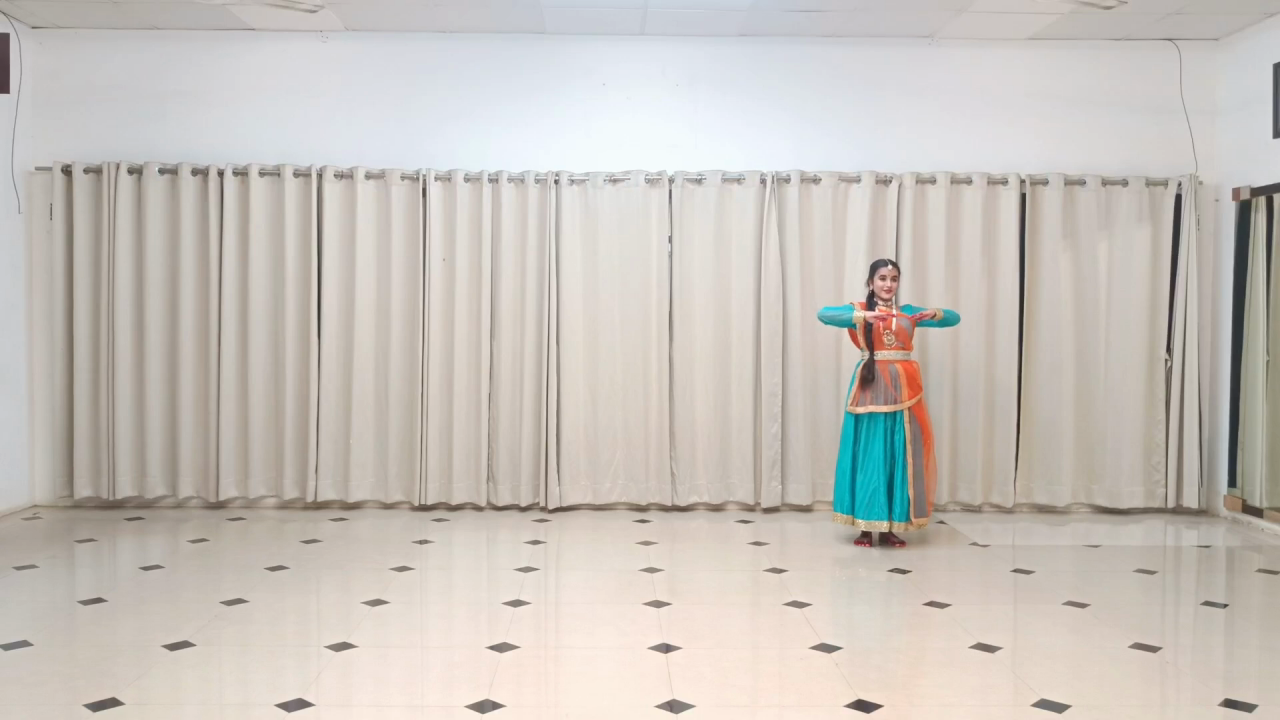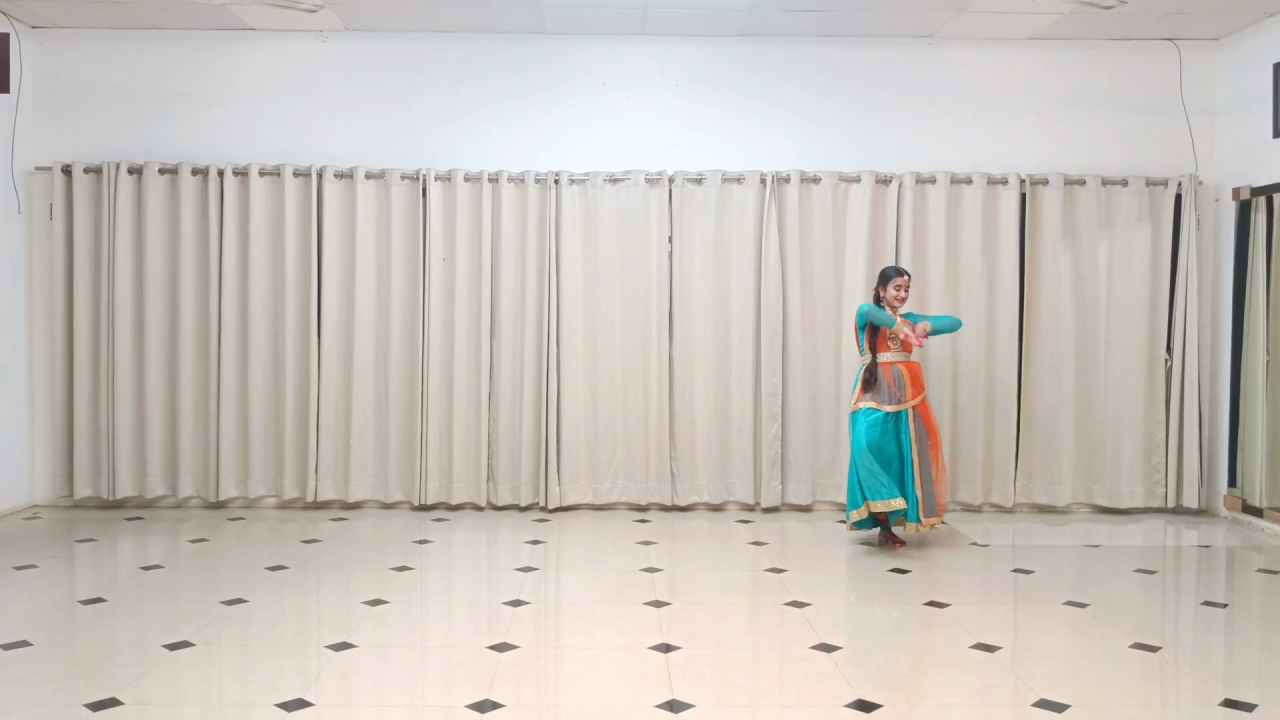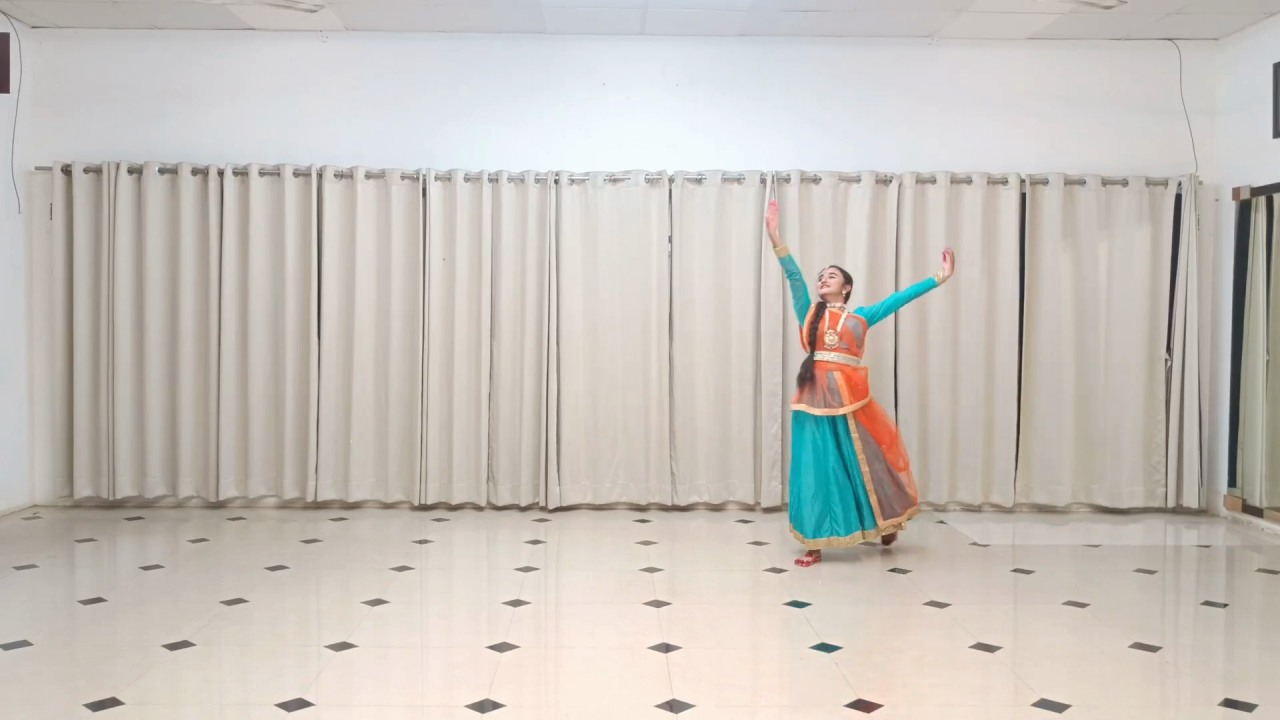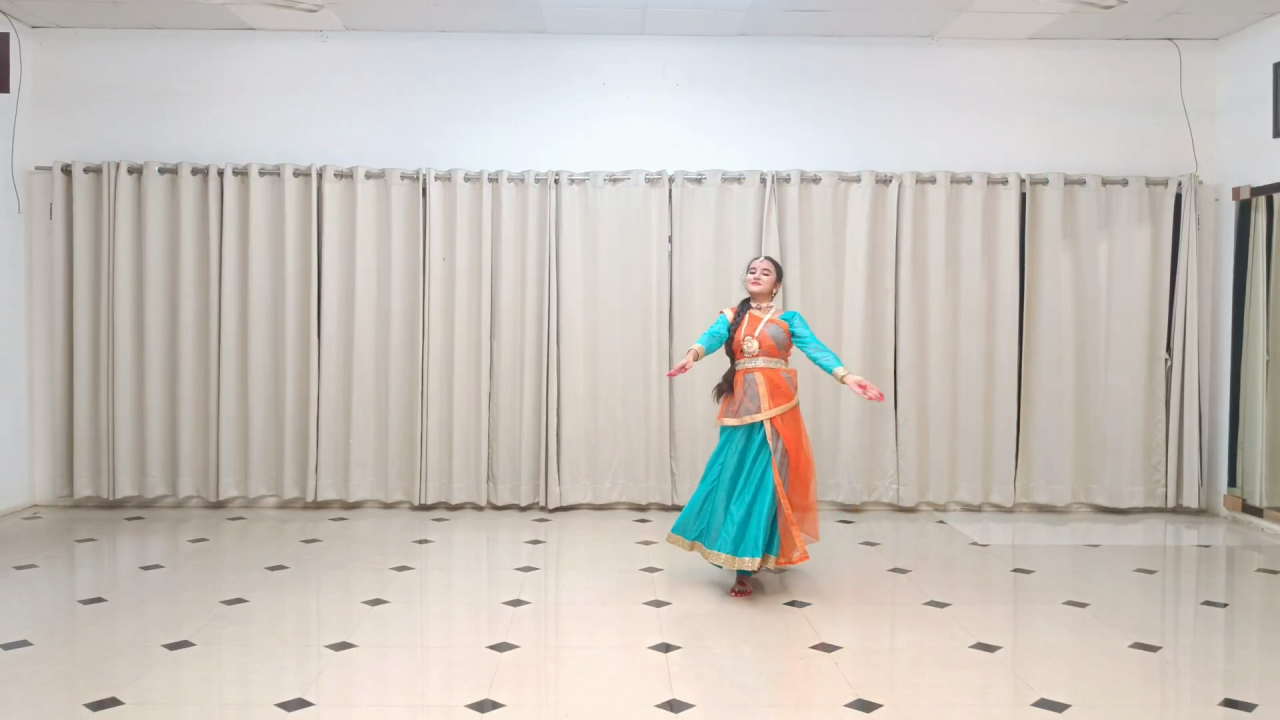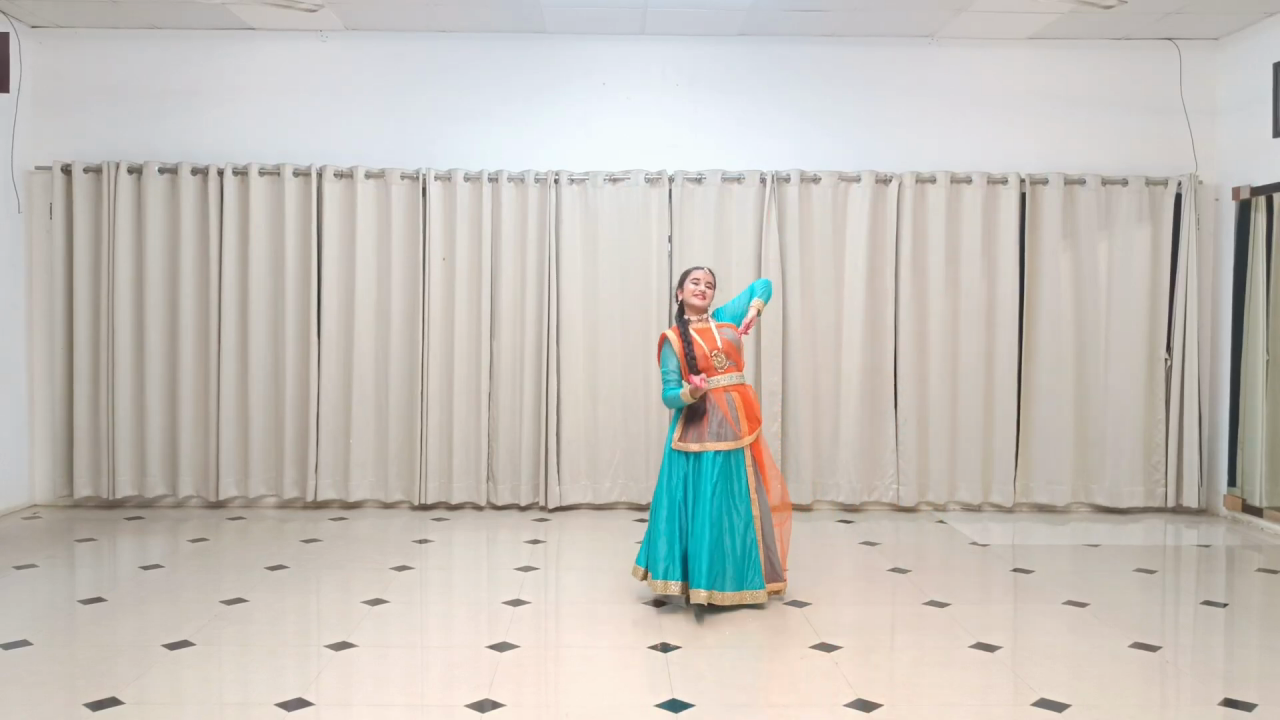
dt=0.7s
person 1, frame 1
left shoulder: (909, 312)
right shoulder: (859, 310)
left elbow: (954, 318)
right elbow: (824, 314)
left wrist: (933, 314)
right wrist: (865, 316)
left hip: (904, 388)
right hip: (871, 388)
left knee: (901, 455)
right knee: (869, 453)
left ankle: (891, 527)
right ankle: (866, 526)
person 1, frame 2
left shoulder: (911, 320)
right shoulder: (868, 311)
left elbow: (954, 322)
right elbow: (868, 312)
left wrist: (927, 326)
right wrist: (902, 328)
left hip: (906, 394)
right hip: (873, 391)
left knee: (904, 457)
right knee: (867, 446)
left ankle: (888, 526)
right ankle: (879, 514)
person 1, frame 3
left shoulder: (862, 317)
right shoulder: (809, 311)
left elbow: (901, 298)
right elbow: (793, 275)
left wrist: (939, 278)
right wrist: (776, 237)
left hip: (849, 398)
right hip: (814, 398)
left knee: (863, 462)
right knee: (812, 469)
left ankle: (885, 520)
right ankle: (815, 542)
person 1, frame 4
left shoulder: (789, 319)
right shoulder: (732, 317)
left elbow: (816, 349)
right elbow: (711, 338)
left wrist: (847, 378)
right wrist: (691, 357)
left hip: (776, 406)
right hip: (740, 406)
left knee: (763, 483)
right knee: (729, 479)
left ankle: (746, 569)
right ankle: (738, 553)
person 1, frame 5
left shoulder: (725, 318)
right shoulder: (673, 340)
left elbow: (763, 284)
right elbow: (671, 394)
left wrist: (752, 313)
right wrist: (692, 391)
left hip: (738, 420)
right hip: (698, 425)
left knee: (734, 502)
right knee: (689, 502)
left ankle: (722, 579)
